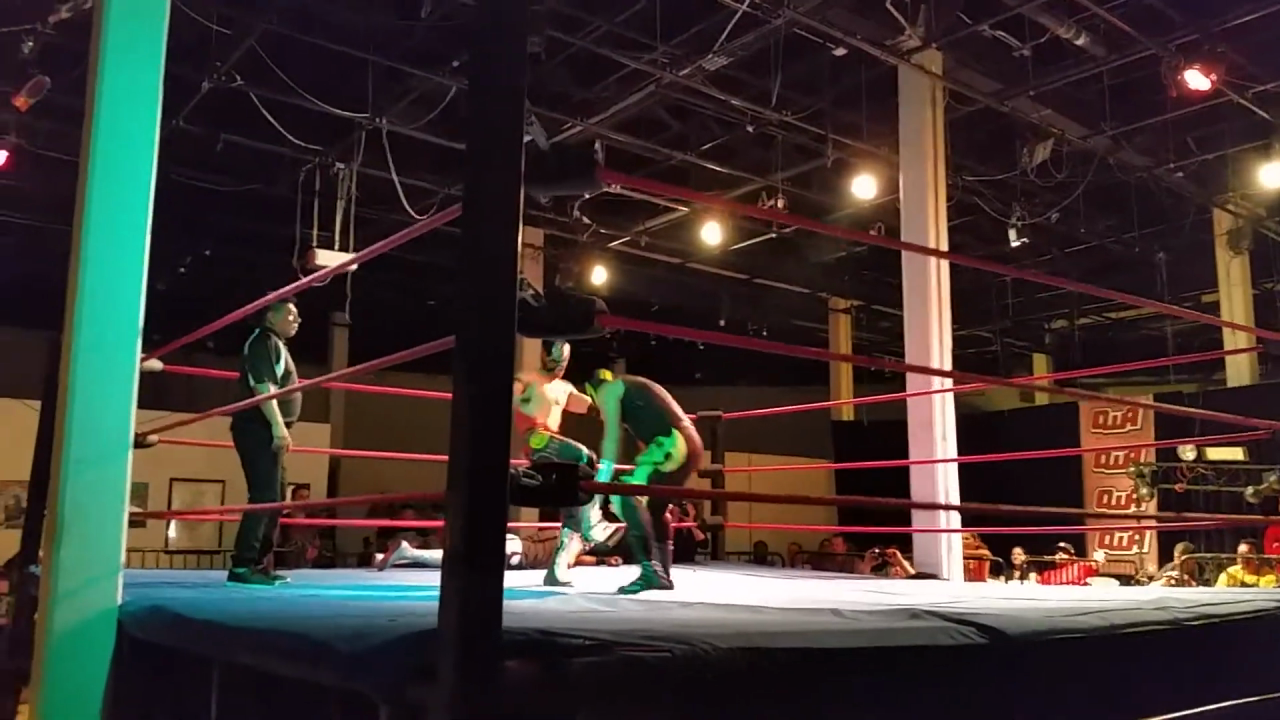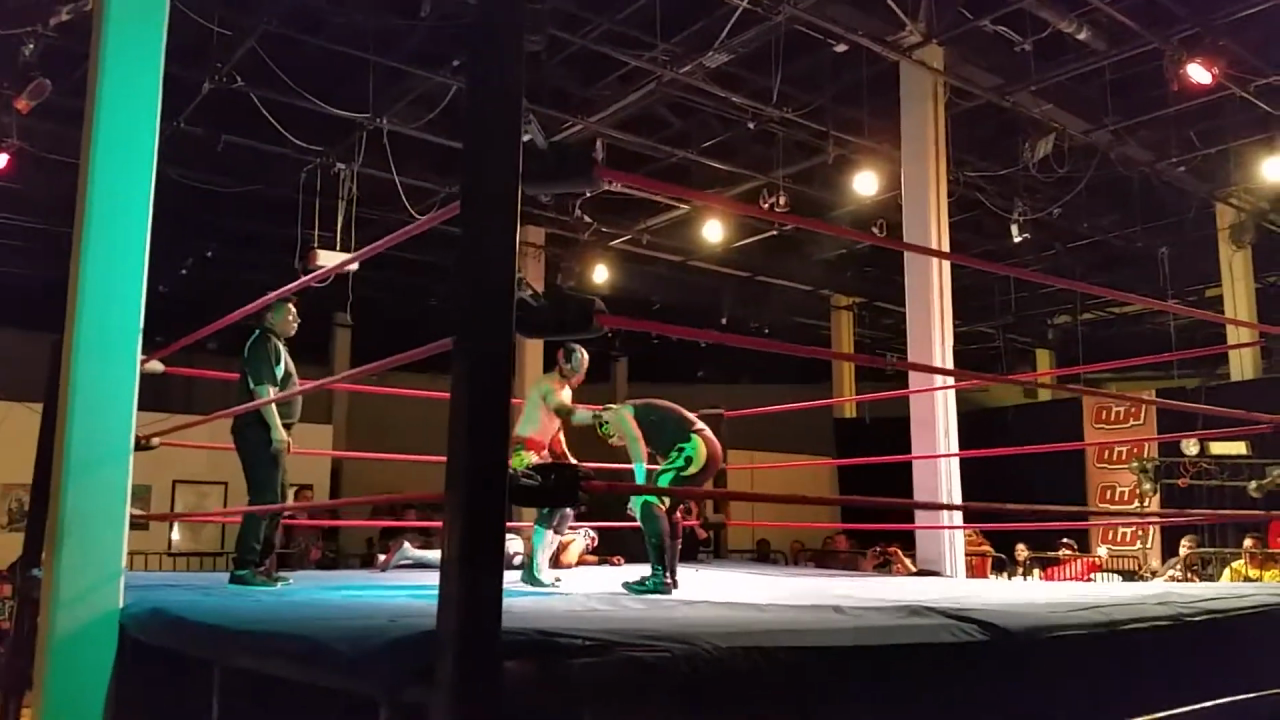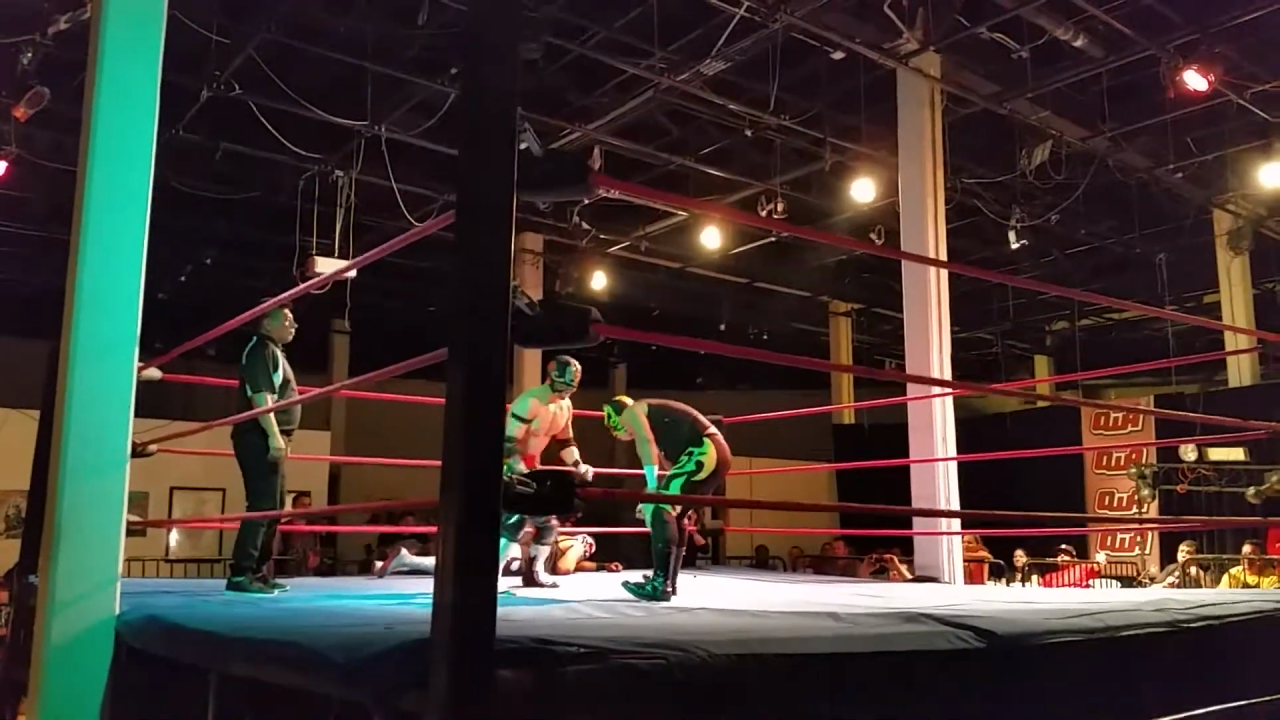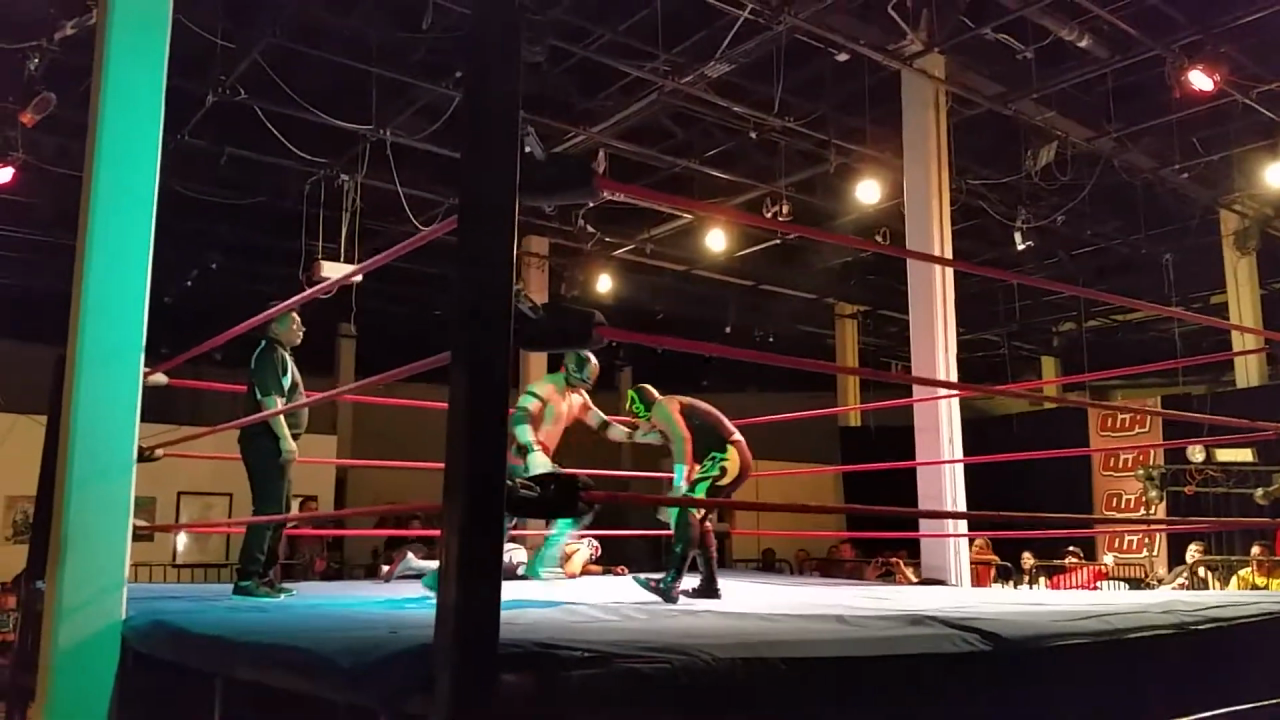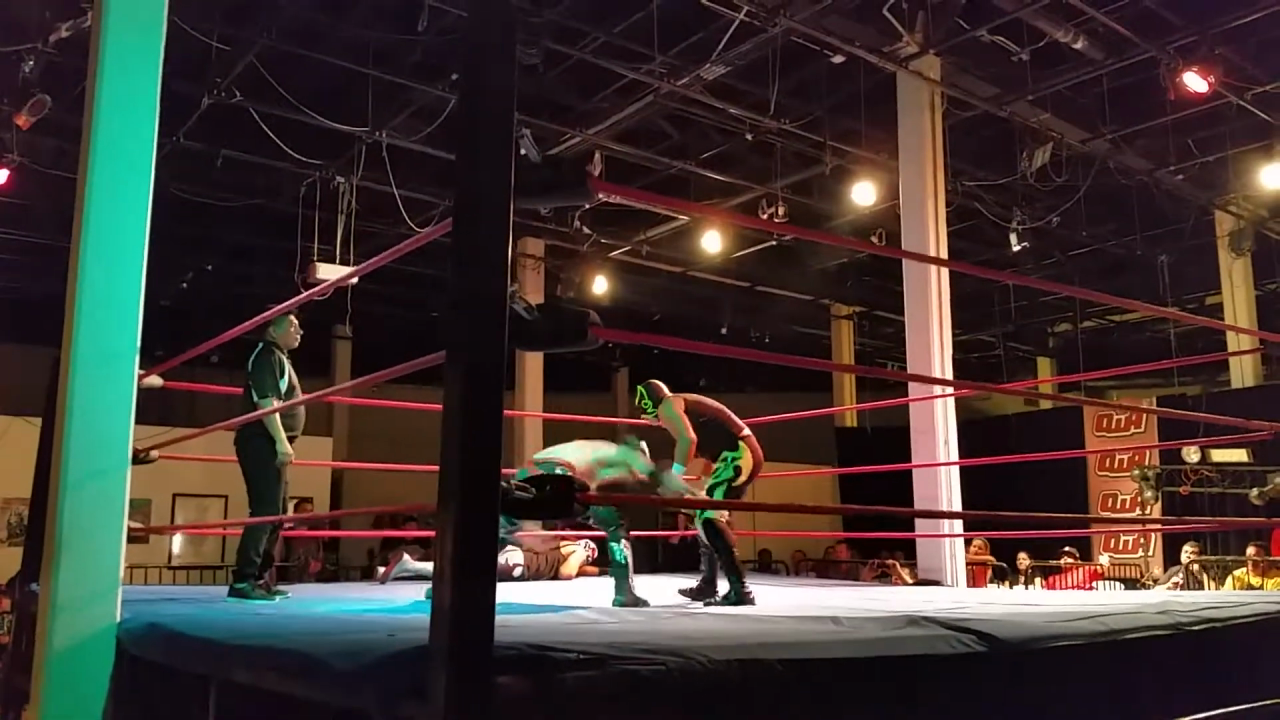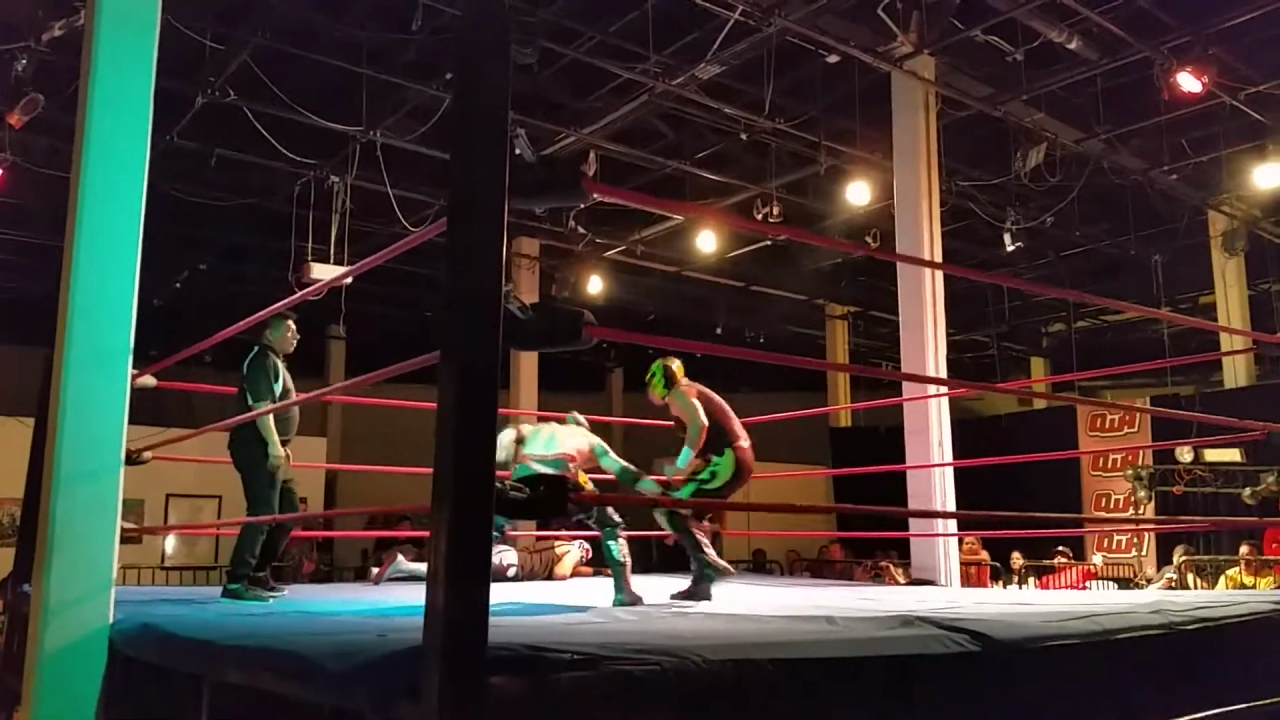
dt=0.3s
person 1, frame 1
left shoulder: (276, 345)
right shoulder: (263, 342)
right elbow: (262, 387)
left wrist: (281, 429)
right wrist: (278, 426)
left hip: (268, 432)
right hip: (260, 431)
left knee: (274, 497)
right knee: (263, 496)
left ankle: (257, 563)
right ankle: (242, 566)
person 1, frame 2
left shoulder: (276, 346)
right shoulder: (263, 343)
right elbow: (262, 390)
left wrist: (282, 432)
right wrist: (276, 428)
left hip: (269, 434)
right hip: (260, 433)
left knee: (275, 499)
right knee: (264, 498)
left ankle: (260, 565)
right ankle: (243, 568)
person 1, frame 3
left shoulder: (274, 353)
right shoulder: (260, 350)
right elbow: (260, 397)
left wrist: (280, 439)
right wrist: (274, 436)
left hip: (269, 440)
right hip: (260, 439)
left knee: (273, 505)
right knee: (262, 504)
left ankle: (257, 572)
right ankle: (240, 575)
person 1, frame 4
left shoulder: (282, 356)
right shoulder: (269, 354)
right elbow: (269, 401)
left wrist: (287, 441)
right wrist: (286, 439)
left hip: (275, 443)
right hip: (267, 442)
left knee: (279, 510)
right knee: (268, 509)
left ankle: (263, 576)
right ankle: (247, 579)
person 1, frame 5
left shoulder: (279, 358)
right shoulder: (267, 356)
right elbow: (266, 402)
left wrist: (284, 444)
right wrist: (281, 441)
left hip: (270, 446)
right hip: (262, 444)
left knee: (274, 513)
right knee: (265, 512)
left ankle: (258, 578)
right ankle: (242, 581)
person 1, frame 6
left shoulder: (275, 362)
right shoulder: (262, 360)
right elbow: (260, 406)
left wrist: (281, 447)
right wrist: (274, 444)
left hip: (267, 449)
right hip: (257, 448)
left knee: (288, 508)
right knee: (263, 513)
left ankle: (258, 572)
right ankle: (236, 582)
person 2, frame 1
left shoulder: (562, 537)
left elbow: (574, 557)
left wrist: (603, 560)
left hip: (511, 545)
right hip: (512, 549)
left ankle: (407, 553)
right ankle: (408, 552)
person 2, frame 2
left shoulder: (564, 536)
right shoulder: (578, 539)
left elbow: (577, 558)
right elbow: (565, 562)
left wrist: (605, 559)
left hip: (512, 544)
right hip: (515, 550)
left ankle: (409, 553)
right ankle: (409, 552)
person 2, frame 3
left shoulder: (563, 541)
right shoulder: (577, 545)
left elbow: (576, 563)
right elbow: (564, 568)
left wrist: (603, 566)
left ankle: (407, 559)
right ankle: (406, 559)
person 2, frame 4
left shoulder: (569, 545)
right shoulder: (583, 548)
left elbow: (581, 567)
right elbow: (570, 571)
left wrist: (608, 570)
left hip: (514, 552)
right hip: (518, 560)
left ankle: (414, 562)
right ankle: (413, 563)
person 2, frame 5
left shoulder: (564, 546)
right shoulder: (579, 550)
left elbow: (576, 567)
right elbow: (565, 573)
left wrist: (600, 571)
left hip: (511, 555)
right hip: (515, 561)
left ankle: (410, 563)
right ankle: (409, 564)
person 2, frame 6
left shoulder: (556, 546)
right shoulder: (573, 550)
left elbow: (570, 569)
right elbow: (560, 573)
left wrist: (597, 571)
left hip: (504, 554)
right hip: (509, 561)
left ankle: (402, 565)
right ankle: (402, 565)
person 3, frame 1
left shoulder: (563, 386)
right shoulder: (527, 377)
left elbow: (585, 405)
right elbow: (509, 396)
right wrist: (520, 398)
left hip: (551, 442)
right hip: (536, 438)
left knee: (574, 503)
right knee: (586, 460)
left ankle: (557, 571)
right ankle: (591, 527)
person 3, frame 2
left shoulder: (564, 390)
right shoulder: (550, 386)
right elbow: (566, 414)
left wrist: (567, 458)
left hip: (540, 453)
right hip: (524, 453)
left knee: (564, 511)
left ankle: (541, 567)
right ankle: (536, 570)
person 3, frame 3
left shoulder: (565, 406)
right shoulder: (530, 401)
left elbow: (566, 442)
right elbow: (508, 443)
left wrist: (579, 465)
right wrist: (526, 476)
left hip: (529, 466)
right hip: (511, 464)
left knee: (547, 523)
right knee: (518, 516)
left ankle: (535, 572)
person 3, frame 4
left shoulder: (579, 398)
right shoulder: (546, 388)
left elbow: (603, 424)
right elbow: (520, 418)
left wrist: (634, 436)
right wrist: (534, 453)
left hip: (526, 461)
right hip: (527, 456)
left knee: (501, 520)
right ankle: (541, 564)
person 3, frame 5
right shoulder: (619, 453)
right elbow: (657, 477)
left hip: (526, 476)
right hip: (555, 476)
left knee: (502, 532)
right knee: (616, 524)
right ankle: (625, 593)
person 3, frame 6
left shoulder: (535, 431)
right shoulder: (588, 439)
left elbow: (510, 436)
right elbow: (624, 472)
left hip: (525, 473)
right hip: (561, 474)
left knee: (493, 525)
right knee: (610, 527)
right ankle: (623, 591)
person 4, frame 1
left shoulder: (608, 390)
right shoulder: (636, 389)
left elbow: (611, 433)
left wrist: (603, 478)
left hip: (673, 442)
right hip: (690, 443)
left knee: (624, 496)
right knee: (656, 506)
left ankle: (651, 569)
right ankle: (663, 573)
person 4, frame 2
left shoulder: (618, 414)
right shoulder: (646, 418)
left elbow: (635, 439)
right elbow: (666, 460)
left wrist: (640, 486)
left hip: (694, 447)
right hip: (709, 448)
left knee: (647, 503)
right knee: (666, 506)
left ankle: (660, 577)
right ankle: (669, 575)
person 4, frame 3
left shoulder: (630, 412)
right shoulder: (655, 414)
left elbow: (646, 442)
right elbow: (672, 464)
left wrist: (651, 487)
left hip: (705, 451)
right hip: (718, 451)
left knee: (660, 509)
right knee: (670, 507)
left ankle: (660, 584)
right ankle: (667, 579)
person 4, frame 4
left shoulder: (661, 407)
right shoulder: (676, 409)
left elbow: (682, 440)
right elbow: (693, 459)
left wrist: (678, 487)
right wrist: (673, 500)
left hip: (726, 457)
right hip: (737, 457)
left knee: (685, 511)
right knee: (696, 515)
left ankle: (670, 583)
right ankle: (709, 584)
person 4, frame 5
left shoulder: (667, 405)
right shoulder: (686, 405)
left elbow: (687, 440)
right wrist: (705, 490)
left hip: (738, 454)
right hip: (745, 453)
left knee: (708, 516)
right knee: (705, 515)
left ankle: (739, 589)
right ankle: (707, 585)
person 4, frame 6
left shoulder: (679, 393)
right shoulder: (693, 394)
left elbow: (699, 425)
left wrist: (680, 466)
right wrist: (688, 472)
left hip: (727, 461)
right hip: (740, 458)
left knee: (669, 511)
right knee: (693, 509)
left ankle: (709, 565)
right ankle: (701, 581)
